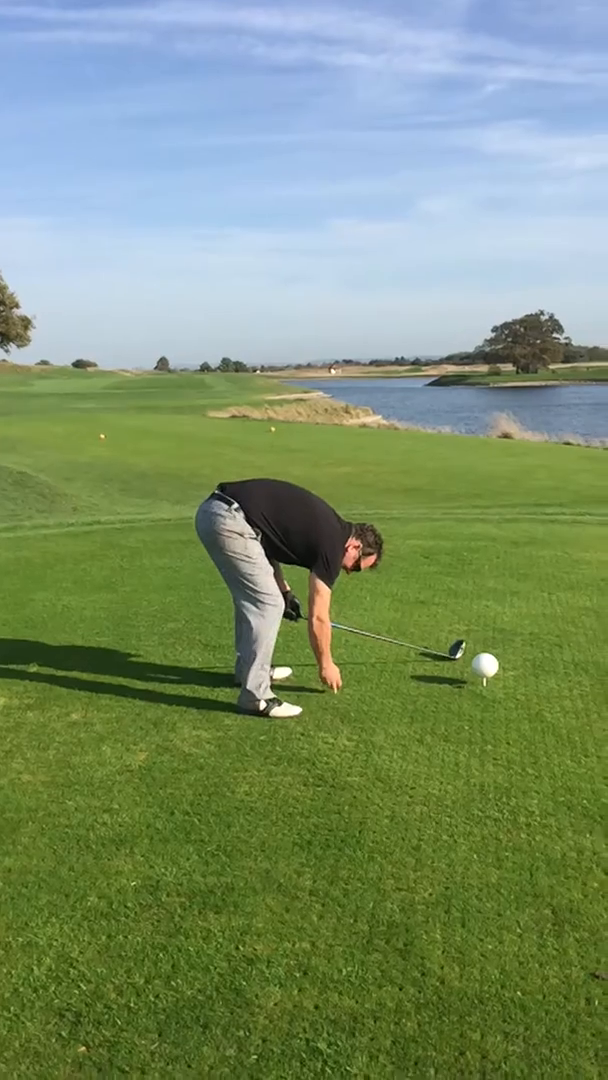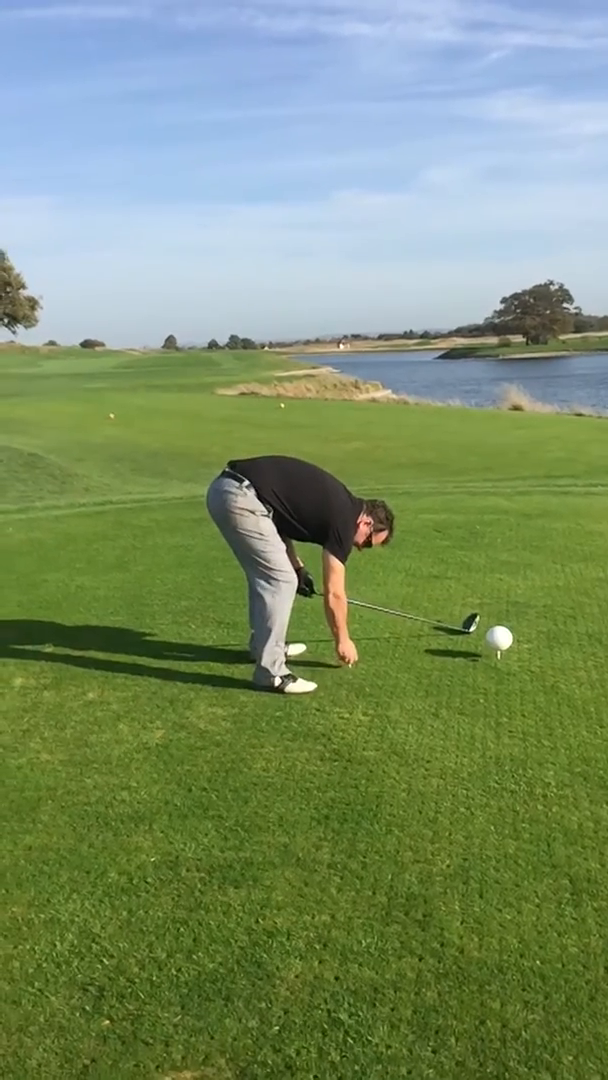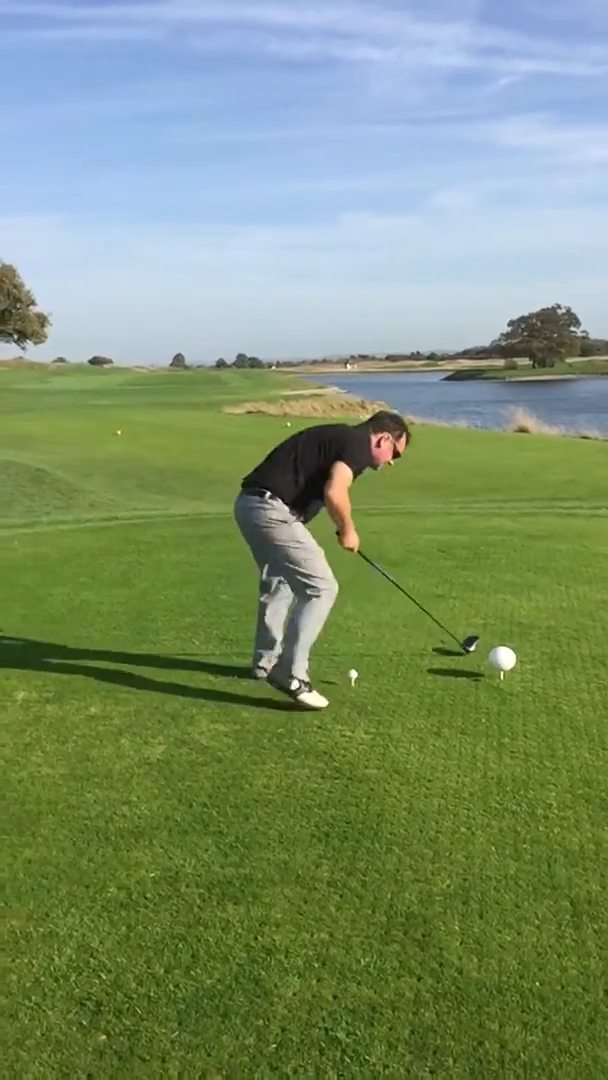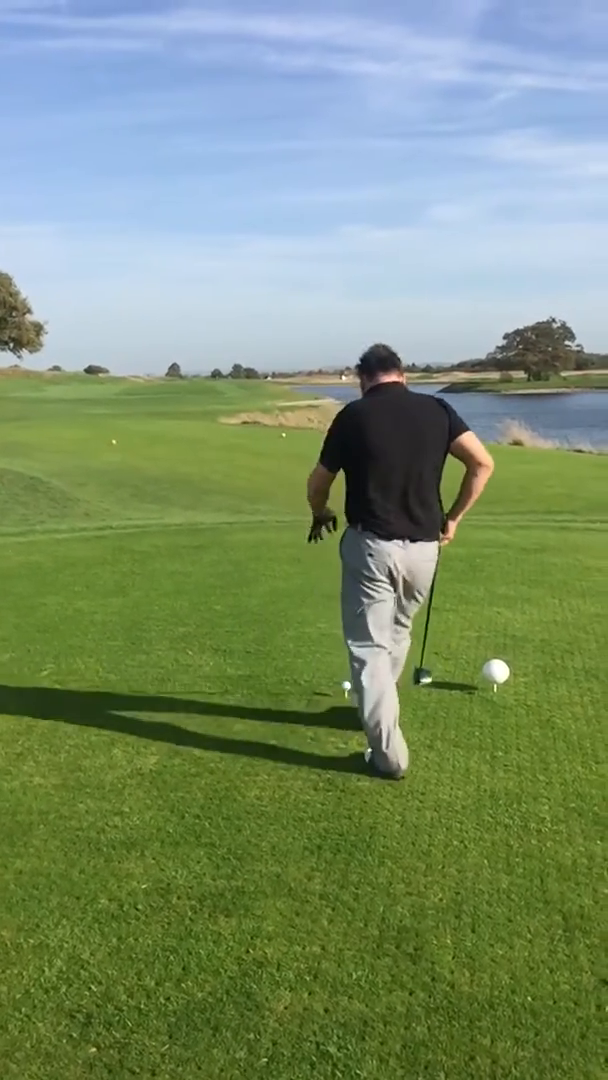
dt=1s
person 1, frame 1
left shoulder: (325, 526)
right shoulder: (331, 543)
right elbow: (318, 617)
left wrist: (284, 590)
right wrist: (326, 665)
left hip: (213, 511)
right hip: (229, 520)
left knee: (251, 597)
right knee: (267, 604)
left ankle: (249, 668)
right ankle: (255, 696)
person 1, frame 2
left shoulder: (336, 503)
right shoulder: (343, 519)
right elbow: (334, 594)
left wrist: (297, 567)
right wrist: (343, 640)
left hip: (224, 488)
right hip: (240, 497)
left knee: (265, 573)
right knee: (281, 581)
left ankle: (264, 644)
right ankle: (270, 672)
person 1, frame 3
left shoulder: (337, 437)
right shoulder: (357, 444)
right elbow: (334, 492)
left wrist: (295, 519)
right wrist: (347, 531)
left hip: (250, 504)
right hip: (271, 510)
left knee: (277, 584)
right knee: (321, 587)
left ankle: (266, 659)
right ankle: (290, 674)
person 1, frame 4
left shoulder: (352, 415)
right shoulder: (437, 410)
left elbow: (317, 485)
right elbow: (482, 463)
left wrist: (320, 515)
right wrist: (454, 517)
left hip: (370, 546)
right hip: (422, 547)
left knee: (368, 649)
right knee: (397, 633)
left ankle: (388, 752)
right ankle: (379, 714)
